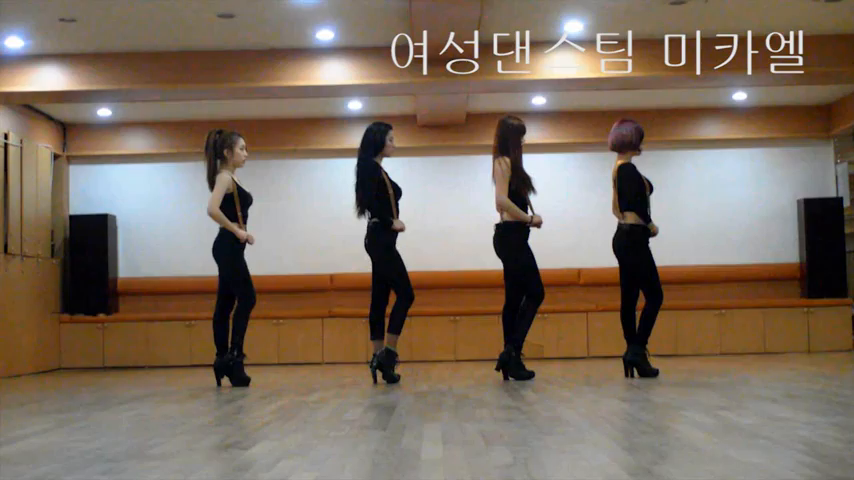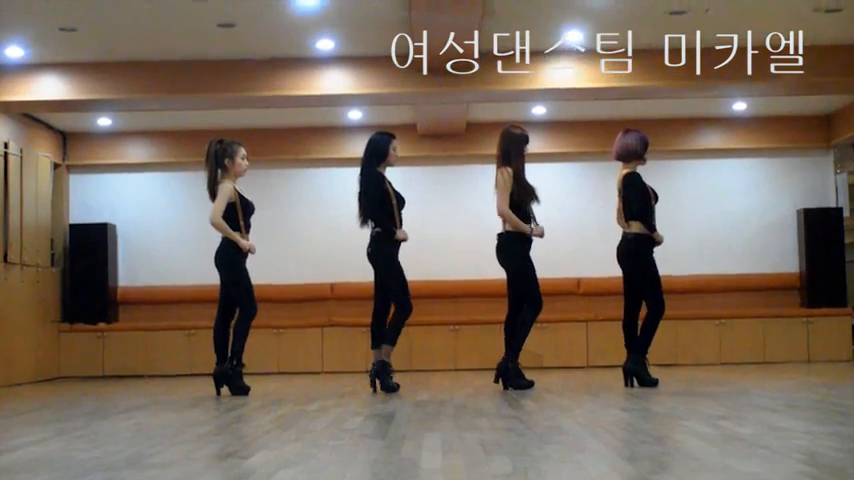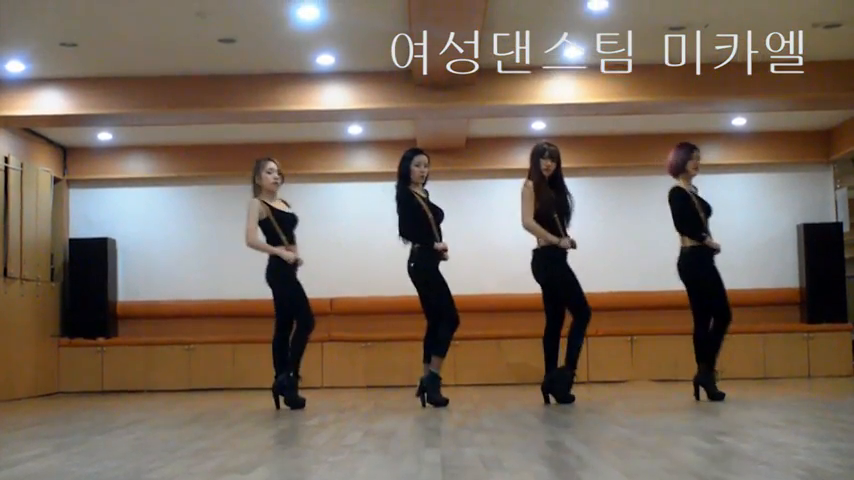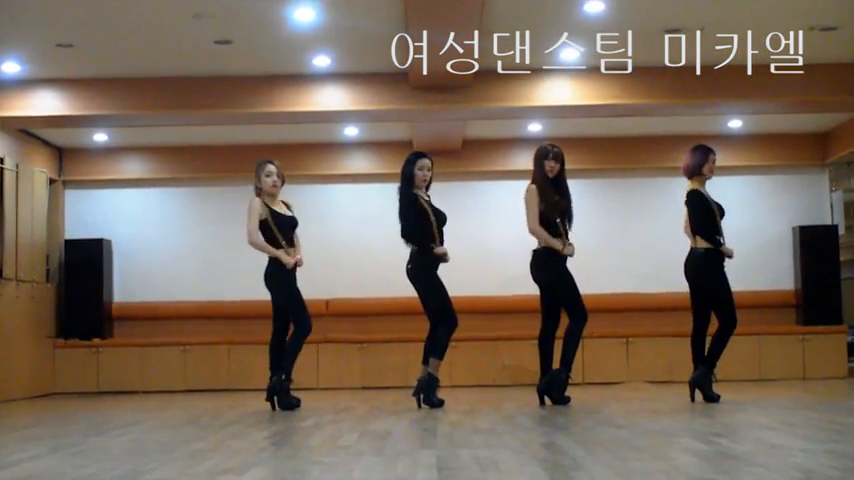
dt=1s
person 1, frame 1
left shoulder: (508, 163)
right shoulder: (503, 161)
left elbow: (507, 202)
right elbow: (502, 200)
left wrist: (528, 217)
right wrist: (530, 219)
left hip: (512, 237)
right hip: (510, 236)
left knee: (515, 297)
right knee: (535, 293)
left ankle: (511, 357)
right ankle: (511, 351)
person 1, frame 2
left shoulder: (512, 173)
right shoulder: (506, 171)
right elbow: (503, 210)
left wrist: (532, 227)
right wrist: (530, 231)
left hip: (515, 246)
right hip: (513, 245)
left knee: (518, 307)
right knee: (533, 304)
left ankle: (510, 367)
right ankle: (509, 363)
person 1, frame 3
left shoulder: (553, 189)
right shoulder: (532, 186)
right elbow: (528, 222)
left wrist: (565, 239)
right wrist: (558, 241)
left hip: (551, 260)
right hip: (548, 259)
left knee: (555, 321)
right knee: (582, 313)
left ankle: (552, 381)
right ankle: (566, 372)
person 1, frame 4
left shoulder: (556, 190)
right shoulder: (535, 188)
left elbow: (558, 225)
right elbow: (533, 226)
left wrist: (566, 244)
right wrist: (561, 247)
left hip: (550, 261)
right hip: (548, 261)
left knee: (550, 322)
right knee: (578, 315)
left ankle: (547, 382)
right ankle: (561, 374)
person 2, frame 1
left shoulder: (378, 170)
right shoulder: (370, 167)
left elbow: (384, 203)
right elbow: (370, 202)
left wrist: (394, 222)
right wrist: (391, 223)
left hip: (382, 239)
right hip: (380, 239)
left knee: (380, 298)
right knee: (405, 294)
left ankle: (379, 356)
right ankle: (387, 353)
person 2, frame 2
left shoulder: (381, 180)
right shoulder: (374, 177)
left elbow: (386, 213)
right elbow: (373, 212)
left wrist: (397, 232)
right wrist: (393, 233)
left hip: (385, 248)
right hip: (383, 248)
left knee: (383, 307)
right knee: (403, 305)
left ankle: (379, 366)
right ankle: (381, 364)
person 2, frame 3
left shoulder: (424, 196)
right shoulder: (406, 196)
left elbow: (431, 227)
right elbow: (406, 231)
left wrist: (440, 247)
right wrist: (433, 245)
left hip: (427, 262)
right hip: (422, 262)
left knee: (436, 321)
right knee: (449, 318)
left ankle: (428, 380)
right ankle: (432, 378)
person 2, frame 4
left shoulder: (425, 199)
right shoulder: (410, 198)
left elbow: (434, 229)
right elbow: (409, 231)
left wrist: (440, 250)
right wrist: (433, 250)
left hip: (425, 265)
right hip: (421, 266)
left knee: (438, 323)
right knee: (447, 321)
left ankle: (424, 382)
right ankle: (429, 380)
person 3, frame 1
left shoulder: (620, 168)
right shoulder: (627, 168)
right elbow: (636, 203)
left wrist: (644, 225)
right wrist: (651, 225)
left hip: (625, 237)
right hip: (633, 239)
left knee: (630, 298)
right knee: (654, 296)
left ankle: (633, 351)
right ankle: (637, 350)
person 3, frame 2
left shoulder: (625, 177)
right shoulder: (632, 177)
right elbow: (641, 211)
left wrist: (646, 233)
right wrist: (655, 234)
left hip: (629, 246)
right hip: (638, 248)
left knee: (632, 307)
right knee: (656, 306)
left ankle: (633, 360)
right ankle: (636, 360)
person 3, frame 3
left shoulder: (691, 190)
right shoulder: (678, 192)
right elbow: (682, 224)
left wrist: (706, 240)
right wrist: (708, 241)
left hip: (696, 259)
right hip: (695, 259)
left knee: (702, 320)
right knee: (722, 315)
left ankle: (704, 374)
right ankle: (705, 371)
person 3, frame 4
left shoulder: (696, 193)
right shoulder: (695, 194)
right elbow: (702, 228)
right wrist: (724, 248)
left hip: (696, 261)
right hip: (706, 261)
left knee: (700, 322)
right knee: (728, 320)
left ankle: (700, 376)
right ankle: (703, 372)
person 4, frame 1
left shoulder: (229, 178)
right shoulder: (224, 177)
right elbow: (212, 209)
left wrist: (241, 234)
right wrist: (237, 232)
left hip: (230, 247)
right hip: (228, 246)
left knee: (226, 303)
right knee: (247, 299)
left ankle: (224, 359)
right ankle: (233, 357)
person 4, frame 2
left shoulder: (230, 188)
right shoulder: (227, 186)
right elbow: (215, 219)
left wrist: (242, 242)
right wrist: (239, 241)
left hip: (232, 256)
right hip: (231, 256)
left knee: (226, 313)
right knee: (248, 309)
left ankle: (224, 368)
right ankle: (232, 367)
person 4, frame 3
left shoulder: (283, 203)
right shoulder: (258, 204)
right elbow: (251, 240)
left wrist: (295, 254)
right wrist: (281, 253)
left hip: (286, 269)
right hip: (279, 269)
left knee: (284, 327)
right knee: (306, 322)
left ankle: (282, 381)
right ankle: (288, 377)
person 4, frame 4
left shoulder: (285, 205)
right shoulder: (258, 204)
left elbow: (293, 235)
right elbow: (253, 238)
left wrist: (298, 255)
right wrist: (281, 256)
left hip: (287, 271)
right hip: (277, 272)
left knee: (281, 329)
right knee: (303, 325)
left ankle: (277, 384)
right ankle: (281, 380)
